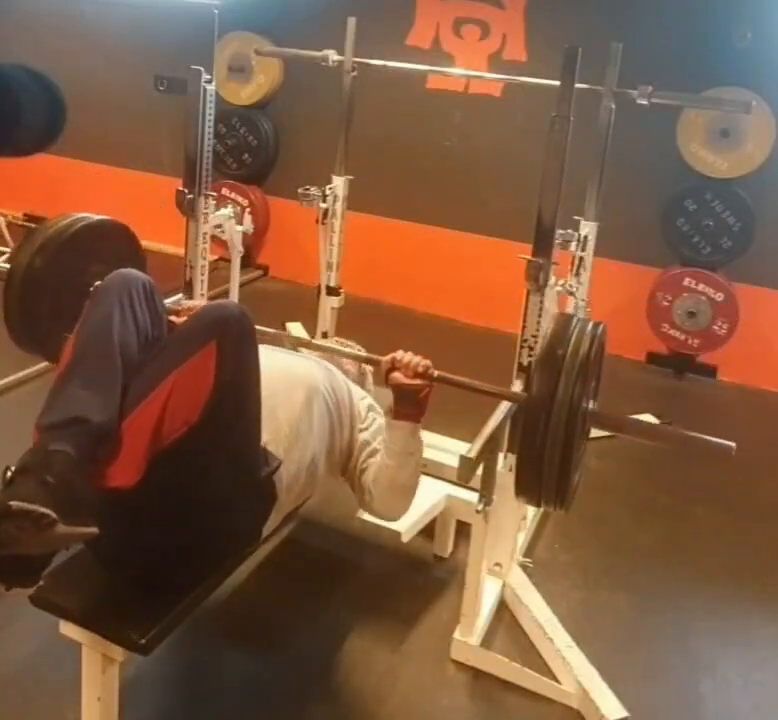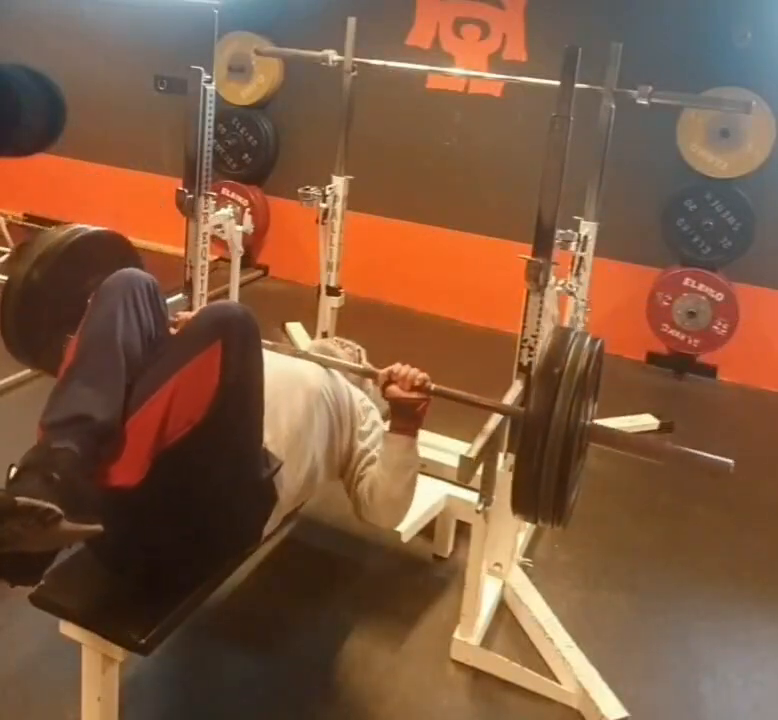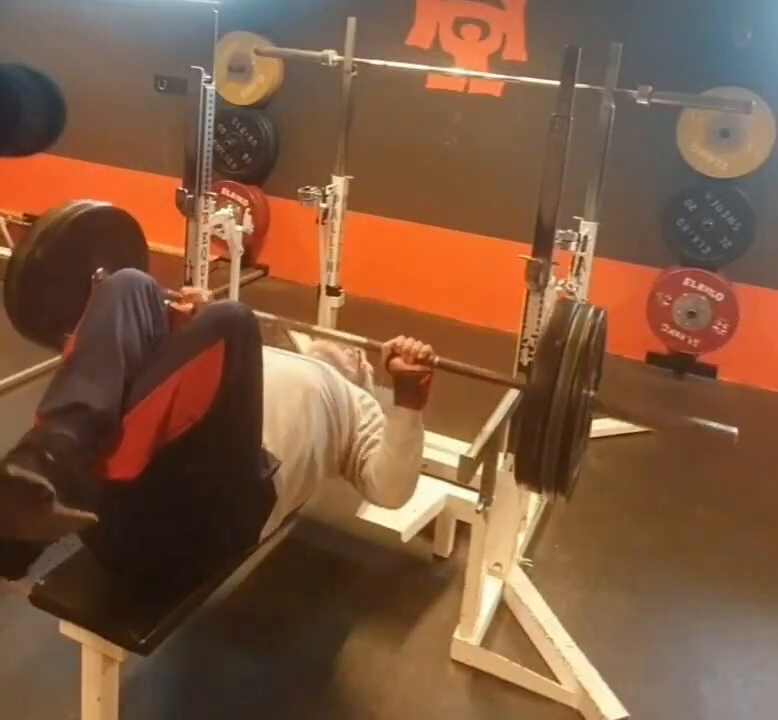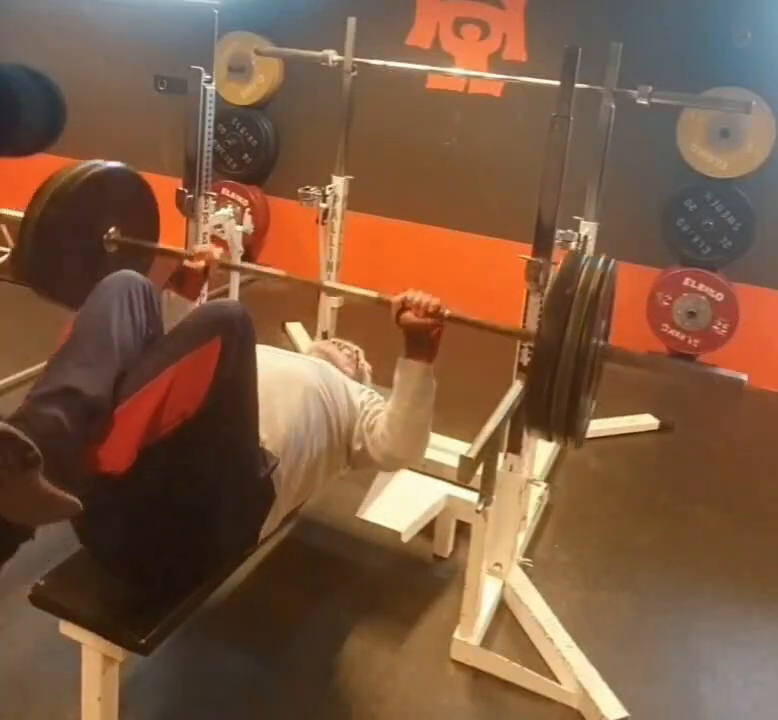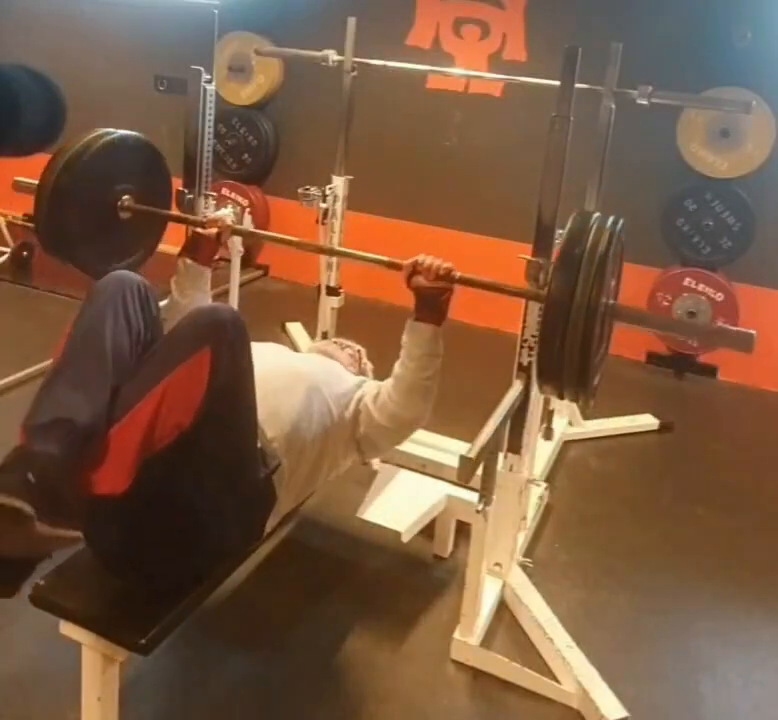
dt=0.2s
person 1, frame 1
left shoulder: (353, 407)
right shoulder: (264, 363)
left elbow: (389, 498)
left wrist: (407, 410)
right wrist: (177, 340)
left hip: (210, 506)
left knee: (223, 322)
right knee: (126, 287)
left ankle: (53, 498)
right ankle: (53, 485)
person 1, frame 2
left shoulder: (353, 408)
right shoulder: (264, 364)
left elbow: (384, 508)
left wrist: (404, 422)
right wrist: (179, 349)
left hip: (217, 501)
right hip: (138, 483)
left knee: (227, 323)
right knee: (129, 286)
left ankle: (57, 497)
right ankle: (52, 487)
person 1, frame 3
left shoulder: (352, 406)
right shoulder: (267, 360)
left elbow: (390, 487)
left wrist: (408, 399)
right wrist: (176, 334)
left hip: (210, 508)
left knee: (228, 322)
right knee: (129, 287)
left ankle: (57, 481)
right ankle: (53, 470)
person 1, frame 4
left shoulder: (352, 403)
right shoulder: (262, 363)
left elbow: (400, 446)
right elbow: (175, 357)
left wrist: (418, 350)
right wrist: (184, 291)
left hip: (200, 514)
left knee: (224, 321)
right knee: (126, 288)
left ankle: (42, 463)
person 1, frame 5
left shoulder: (352, 398)
right shoulder: (270, 357)
left elbow: (407, 407)
right elbow: (182, 334)
left wrist: (428, 312)
right wrist: (196, 259)
left hip: (205, 514)
right hip: (129, 487)
left knee: (217, 325)
right knee: (122, 289)
left ankle: (44, 496)
right ankle: (38, 495)
